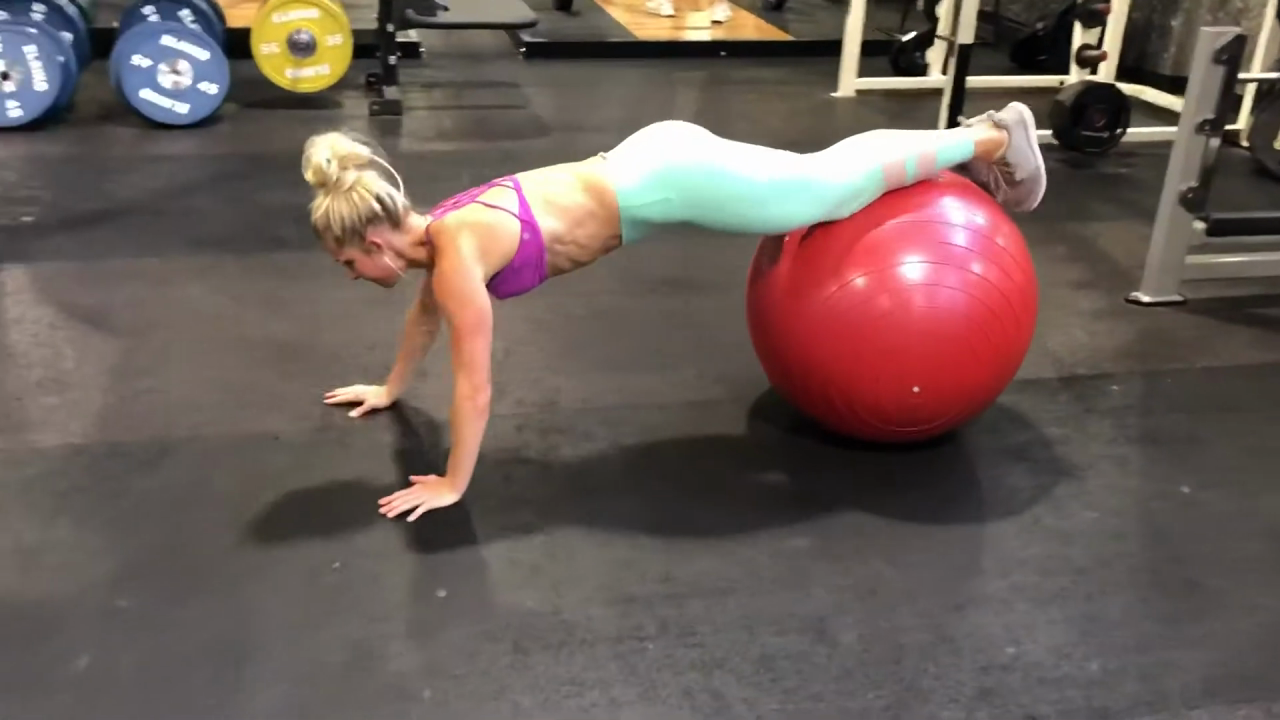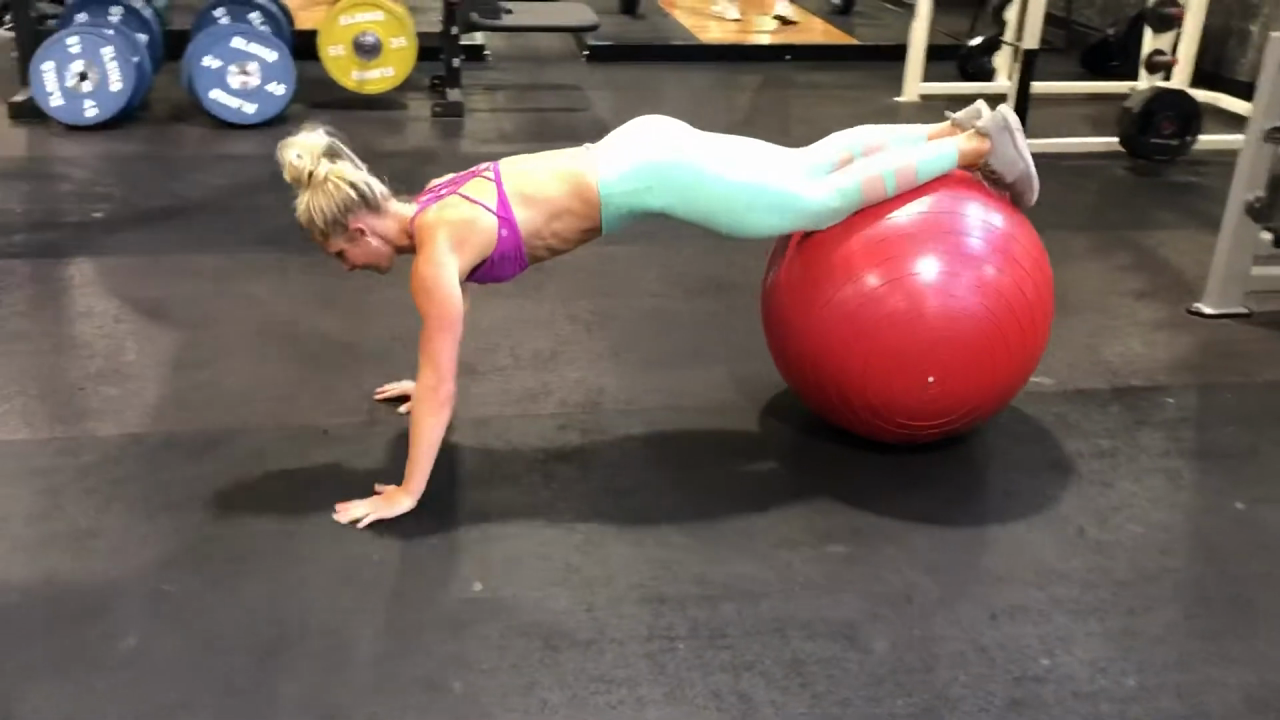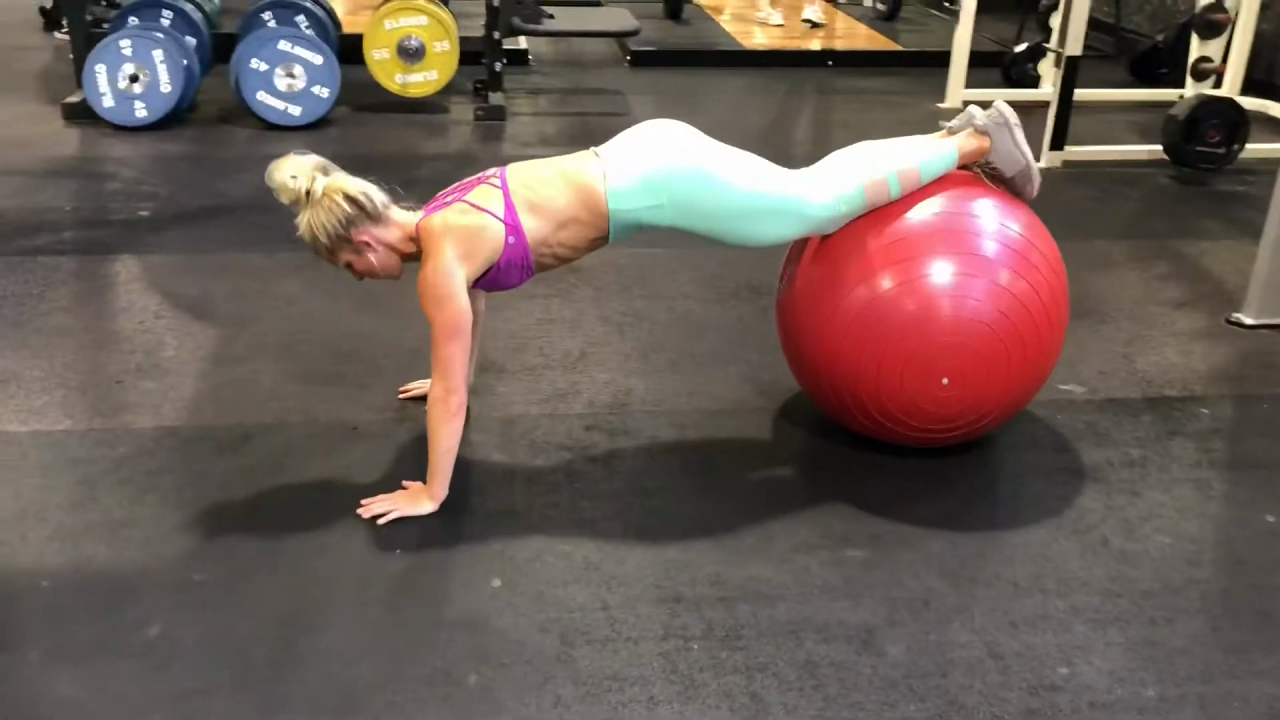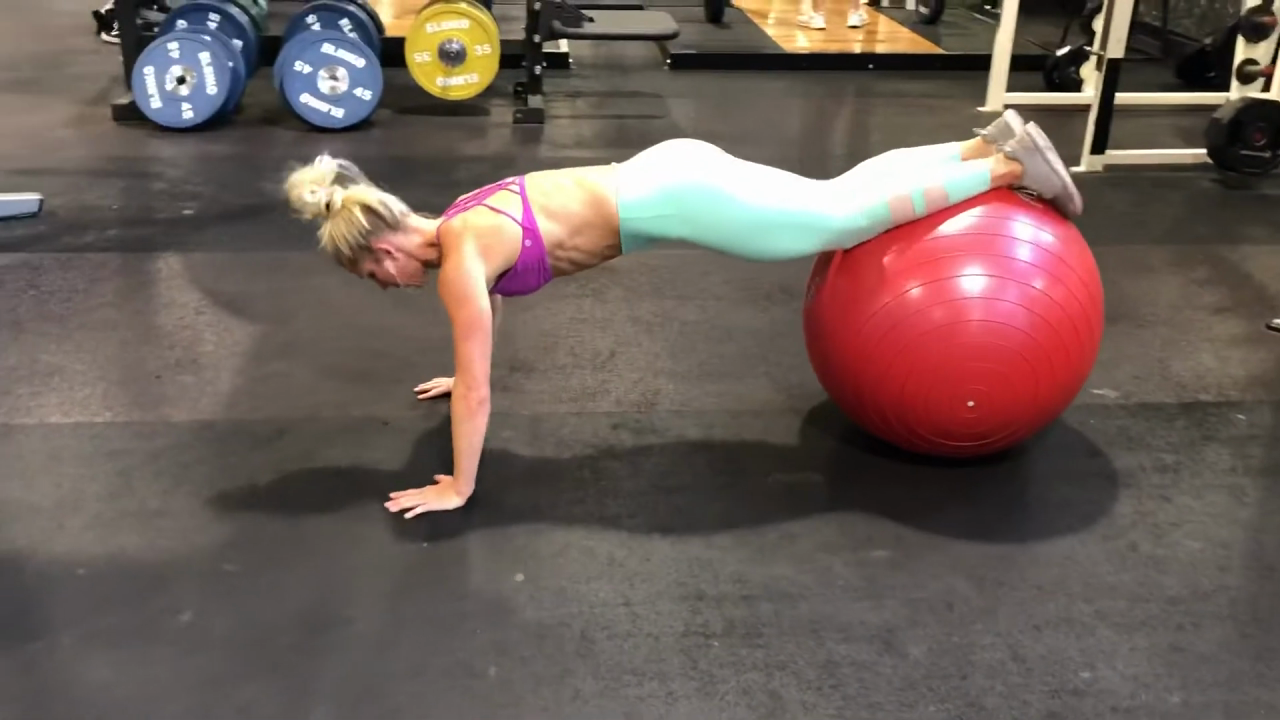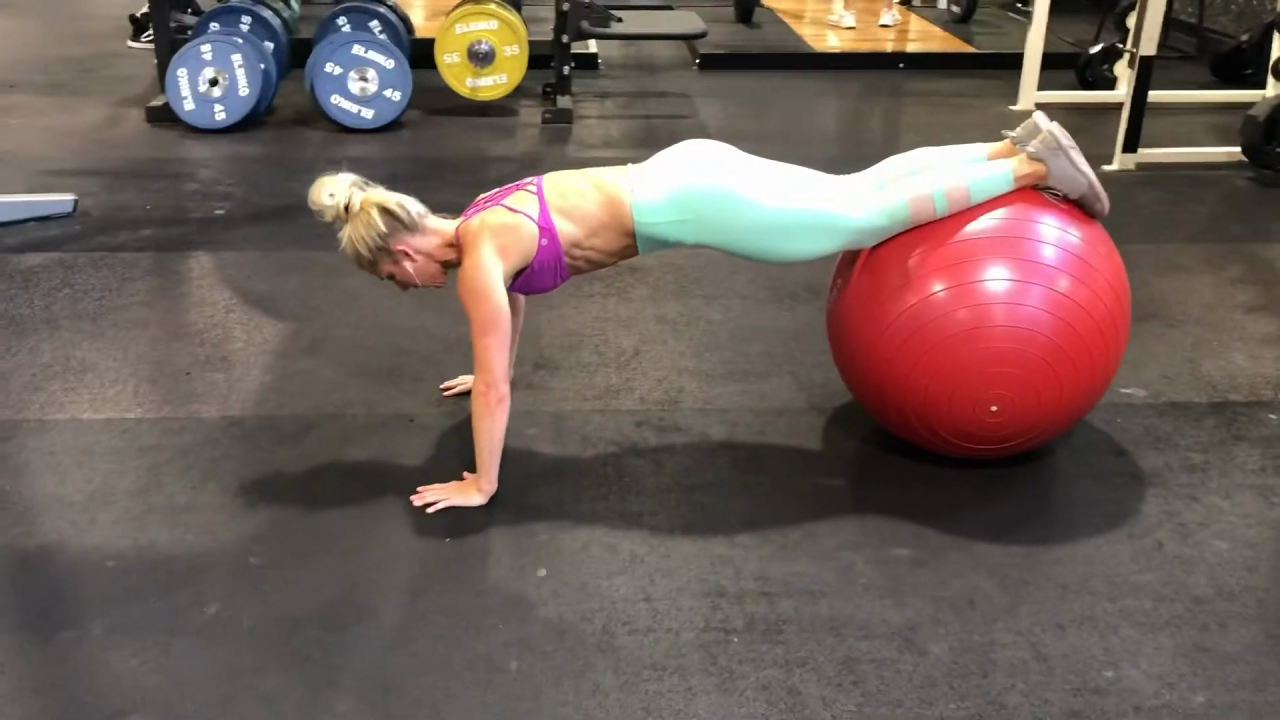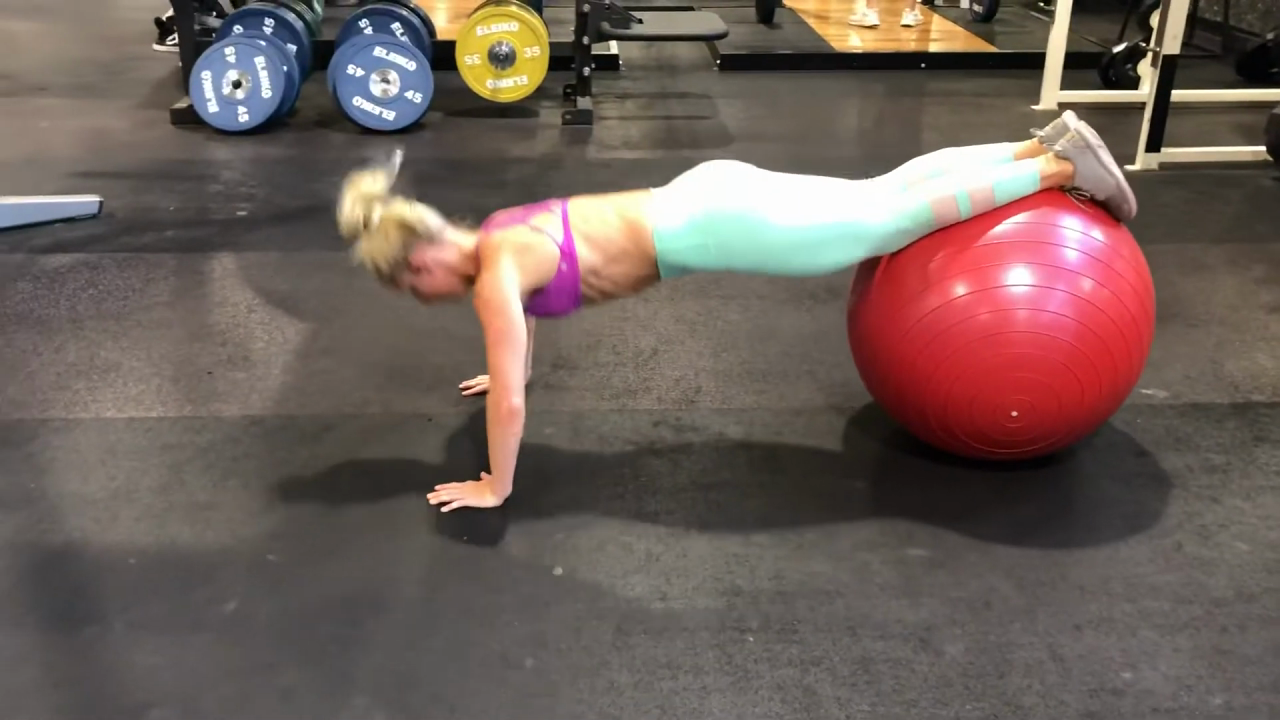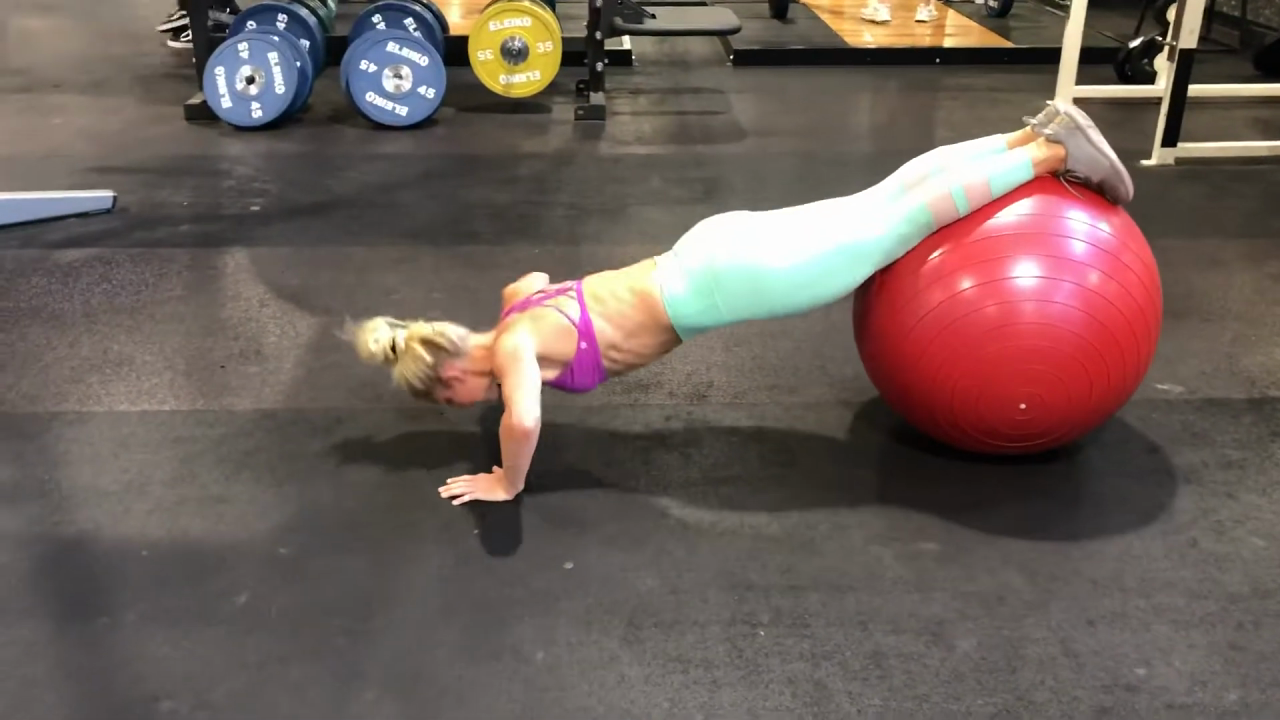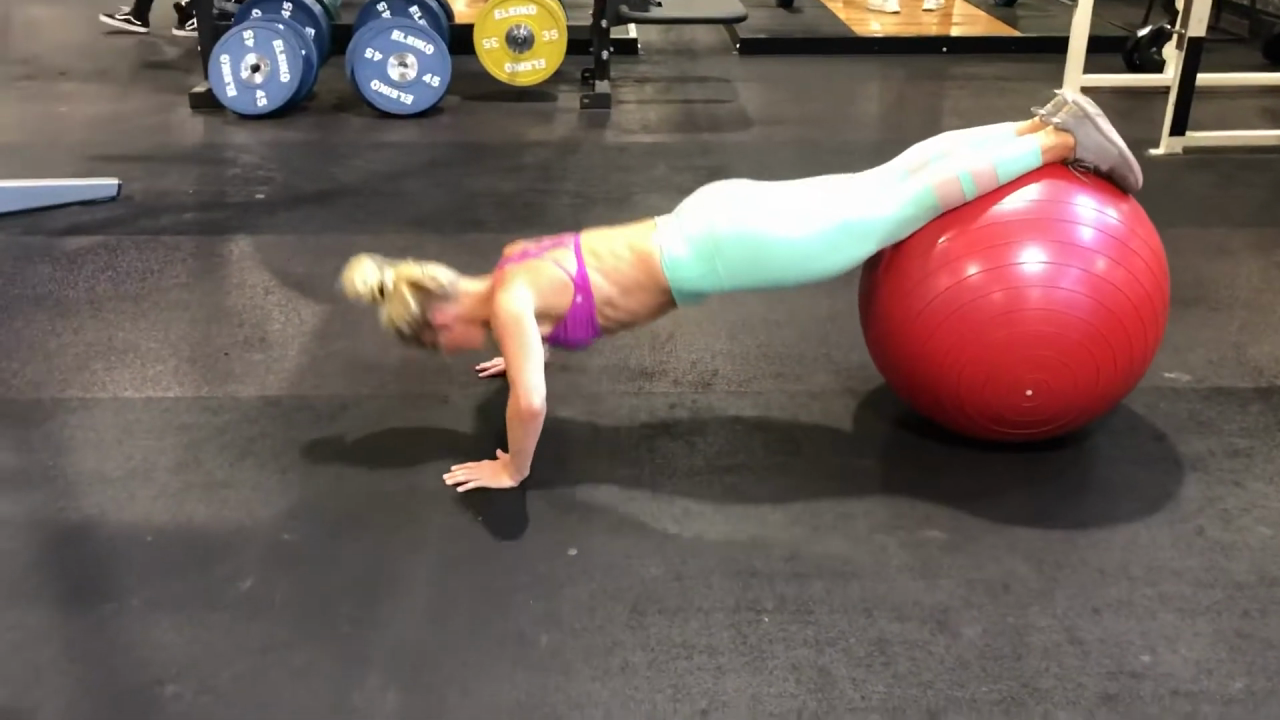
dt=0.3s
person 1, frame 1
left shoulder: (457, 247)
right shoulder: (440, 229)
left elbow: (474, 378)
right elbow: (428, 308)
left wrist: (455, 483)
right wrist: (392, 387)
left hip: (666, 180)
right hip: (651, 159)
left knee: (840, 190)
right knee: (819, 168)
left ankle: (996, 139)
right ankle: (968, 134)
person 1, frame 2
left shoulder: (435, 243)
right shoulder: (426, 214)
left elbow: (441, 384)
right elbow: (444, 304)
left wrist: (409, 493)
right wrist: (427, 384)
left hip: (648, 173)
right hip: (643, 146)
left knee: (825, 201)
right knee: (811, 164)
left ankle: (979, 147)
right ankle: (954, 130)
person 1, frame 3
left shoulder: (440, 251)
right shoulder: (440, 219)
left elbow: (451, 391)
right elbow: (476, 294)
left wrist: (431, 495)
right wrist: (448, 380)
left hip: (657, 185)
right hip: (648, 152)
left knee: (825, 206)
right knee: (813, 184)
left ankle: (981, 145)
right ankle: (957, 135)
person 1, frame 4
left shoulder: (459, 254)
right shoulder: (461, 226)
left elbow: (475, 390)
right elbow: (494, 299)
left wrist: (458, 489)
right wrist: (470, 375)
left hip: (669, 198)
right hip: (667, 171)
left knee: (849, 219)
right knee: (837, 197)
left ankle: (1011, 166)
right ankle: (989, 146)
person 1, frame 5
left shoulder: (475, 254)
right shoulder: (480, 223)
left elbow: (490, 389)
right elbow: (514, 297)
left wrist: (481, 486)
right wrist: (502, 375)
left hip: (685, 204)
right hip: (685, 173)
left knee: (868, 219)
right knee: (861, 192)
left ankle: (1036, 166)
right ankle: (1016, 146)
person 1, frame 6
left shoulder: (492, 271)
right shoulder: (498, 238)
left elbow: (505, 403)
left wrist: (495, 488)
right wrist: (517, 373)
left hip: (707, 225)
right hip: (707, 197)
left knee: (889, 223)
right knee: (885, 196)
left ankle: (1062, 167)
right ankle: (1043, 147)
person 1, frame 7
left shoulder: (512, 344)
right shoulder: (515, 308)
left elbow: (523, 423)
left wrist: (506, 486)
left hip: (717, 282)
right hip: (714, 249)
left knee: (892, 228)
right knee: (879, 207)
left ankle: (1054, 153)
right ankle: (1036, 136)
person 1, frame 8
left shoulder: (509, 300)
right shoulder: (506, 275)
left elbow: (530, 401)
left wrist: (512, 470)
right wrist: (524, 348)
left hip: (716, 250)
right hip: (711, 218)
left knee: (901, 209)
right knee: (887, 186)
left ankle: (1063, 140)
right ankle: (1048, 122)
